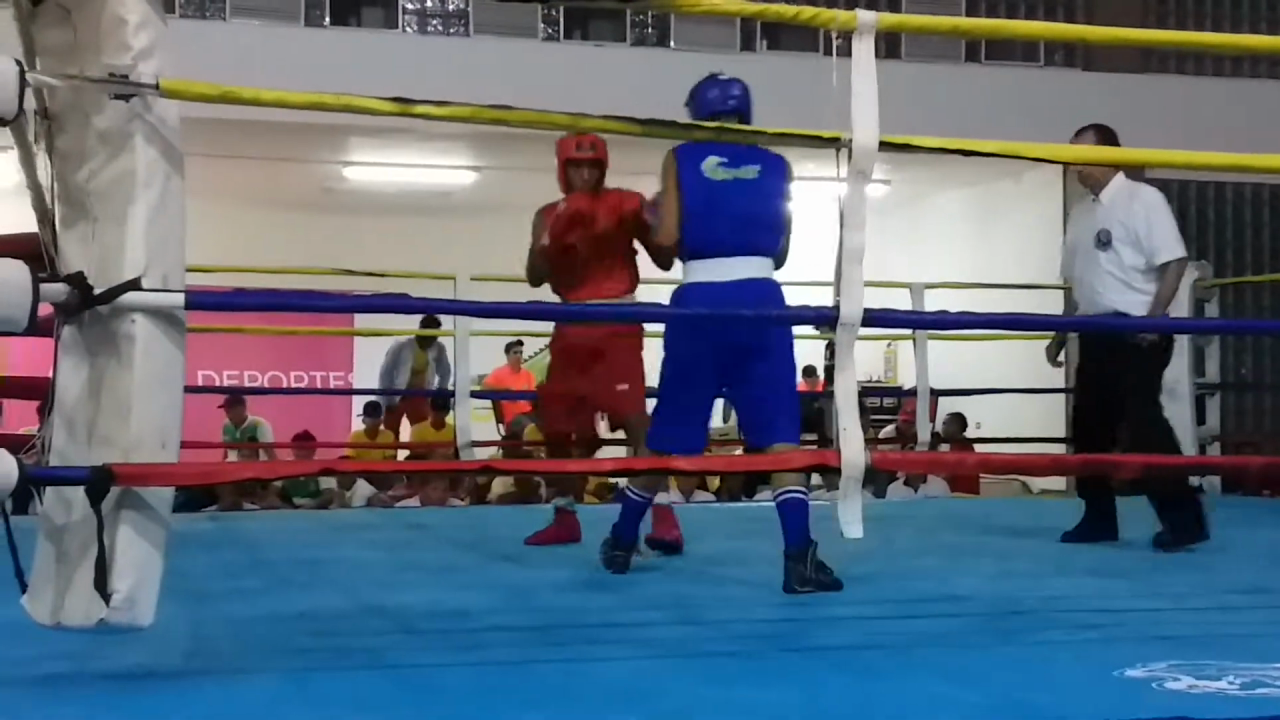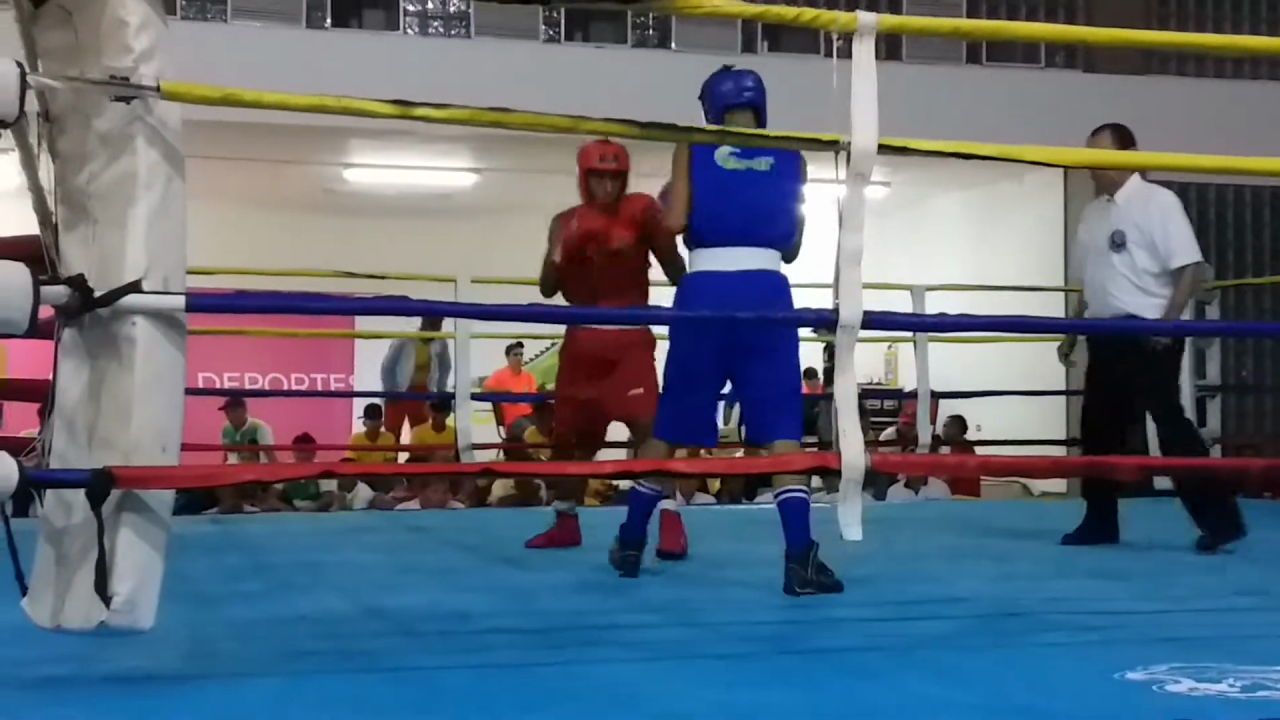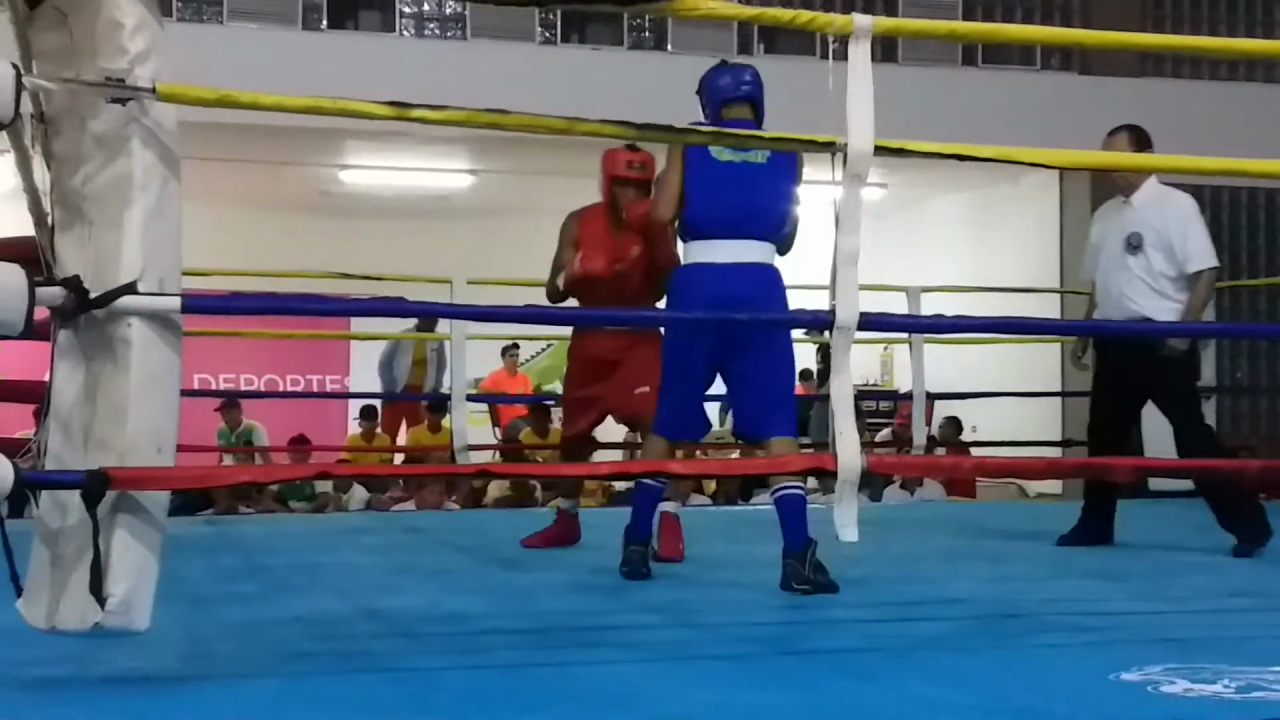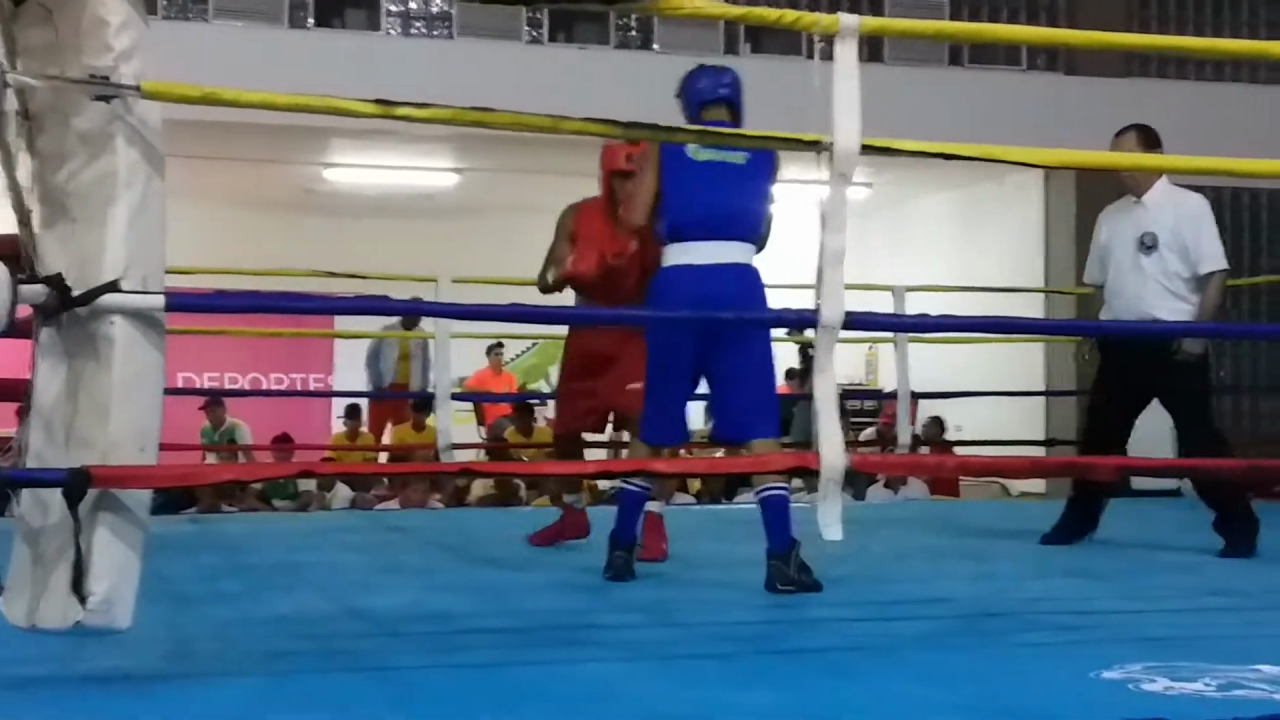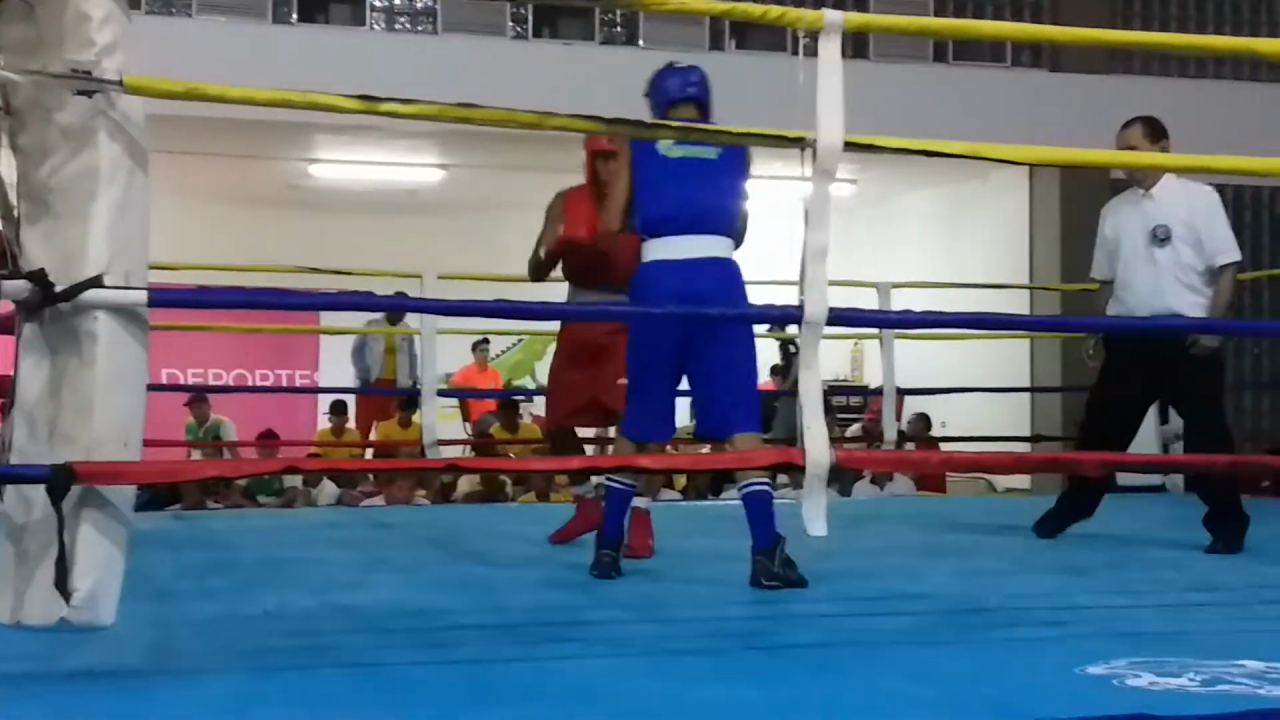
dt=0.1s
person 1, frame 1
left shoulder: (681, 159)
right shoulder: (776, 166)
left elbow: (667, 239)
right elbow: (779, 253)
left wrist: (658, 211)
left hip: (699, 303)
right hip: (759, 301)
left knee: (668, 432)
right knee: (781, 434)
left ankle: (621, 542)
right ankle: (798, 556)
person 1, frame 2
left shoulder: (694, 148)
right shoulder: (790, 159)
left elbow: (673, 223)
right elbow: (791, 248)
left hip: (704, 293)
right hip: (765, 292)
left knee: (672, 425)
right knee: (783, 430)
left ankle: (631, 542)
right ankle: (800, 559)
person 1, frame 3
left shoulder: (689, 143)
right shoulder: (786, 156)
left elbow: (661, 215)
left wrist: (663, 196)
left hip: (697, 286)
right hip: (758, 287)
left knee: (669, 422)
right knee: (778, 427)
left ankle: (637, 544)
right ankle: (798, 556)
person 1, frame 4
left shoulder: (665, 146)
right shoulder: (763, 156)
left elbow: (635, 220)
left hip: (677, 286)
right hip: (738, 287)
left knee: (654, 426)
right knee: (759, 427)
left ankle: (621, 548)
right ankle: (781, 557)
person 1, frame 5
left shoulder: (636, 145)
right shoulder: (734, 150)
left elbow: (611, 225)
left hip: (658, 281)
right hip: (718, 281)
left knee: (639, 422)
right knee: (740, 421)
left ankle: (607, 546)
right ankle: (766, 552)
person 2, frame 1
left shoulder: (1143, 199)
right shoulder: (1079, 213)
left elbow: (1174, 263)
left wrist: (1155, 318)
right wrist: (1061, 332)
left hip: (1135, 332)
right hip: (1096, 334)
left knee: (1144, 420)
right knee: (1089, 427)
left ankle: (1184, 518)
right ankle: (1098, 519)
person 2, frame 2
left shoulder: (1158, 201)
right shoulder: (1090, 213)
left elbow: (1189, 268)
left wrist: (1169, 323)
right wrist: (1072, 332)
left hip: (1149, 335)
right hip: (1106, 338)
left knee: (1170, 423)
right knee: (1098, 429)
left ankle: (1219, 517)
right ankle: (1100, 520)
person 2, frame 3
left shoulder: (1176, 205)
right shoulder: (1104, 216)
left elbow: (1203, 273)
left wrist: (1185, 328)
right wrist: (1084, 335)
left hip: (1166, 340)
right hip: (1117, 341)
left knee: (1190, 430)
right knee: (1105, 434)
left ankle: (1249, 524)
right ankle: (1096, 523)
person 2, frame 4
left shoulder: (1187, 205)
right shoulder: (1110, 217)
left elbow: (1214, 274)
left wrist: (1199, 331)
left hip: (1172, 344)
right hip: (1121, 341)
left knee: (1199, 434)
right knee: (1100, 433)
left ankle: (1239, 527)
right ankle: (1079, 518)
person 2, frame 5
left shoulder: (1199, 198)
right shoulder: (1114, 211)
left elbow: (1226, 266)
right elbow: (1106, 279)
left wrist: (1215, 323)
right wrist: (1096, 332)
left hip: (1186, 333)
right hip: (1129, 334)
left knee: (1206, 430)
right knee: (1102, 424)
left ankle: (1227, 524)
right ankle: (1072, 507)
person 3, frame 1
left shoulder: (625, 203)
right shoulder: (548, 215)
left elbow: (665, 262)
right elbow: (536, 277)
left wrist: (644, 224)
right wrist: (553, 235)
left hip: (619, 329)
right hip: (572, 331)
left knee: (633, 419)
right knee: (556, 430)
left ankle: (663, 516)
right ankle: (564, 519)
person 3, frame 2
left shoulder: (642, 211)
right shoulder: (564, 223)
left elbow: (677, 275)
right elbow: (547, 288)
left wrist: (659, 235)
right wrist: (565, 248)
left hip: (630, 336)
right hip: (583, 337)
left knee: (646, 422)
right knee: (564, 436)
left ankle: (670, 523)
right ankle: (566, 522)
person 3, frame 3
left shoulder: (655, 225)
right shoulder: (579, 223)
left elbow: (668, 288)
right elbow: (552, 293)
right wrist: (572, 276)
left hip: (637, 337)
right hip: (590, 337)
left knee: (653, 423)
right knee: (573, 435)
left ankle: (669, 526)
right ankle: (566, 521)
person 3, frame 4
left shoulder: (649, 221)
right shoulder: (576, 216)
right elbow: (545, 283)
right wrist: (564, 272)
left hip: (633, 332)
right hip: (587, 330)
left knee: (643, 422)
right knee: (565, 429)
left ankle: (653, 526)
right ankle: (572, 514)
person 3, frame 5
right shoulder: (566, 202)
right elbow: (536, 272)
right wrist: (554, 247)
left hip: (626, 321)
right hip: (580, 319)
right knee: (559, 422)
left ankle: (640, 522)
right ankle: (587, 504)
